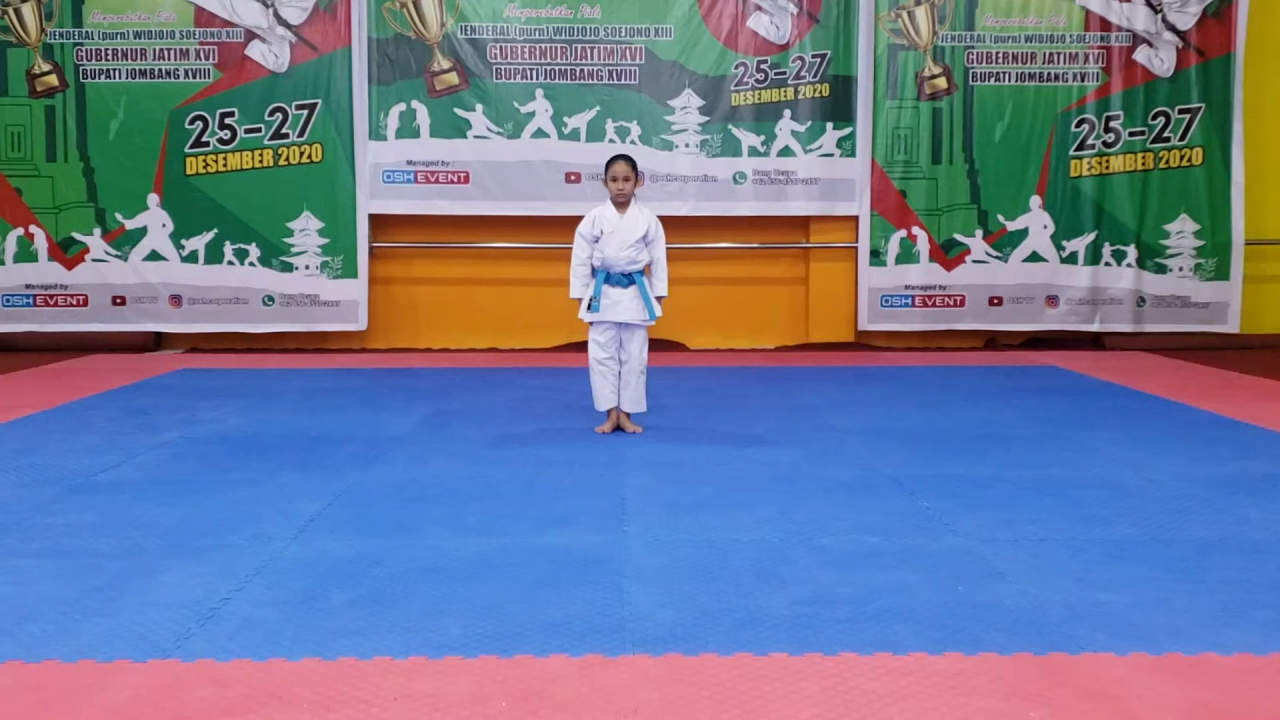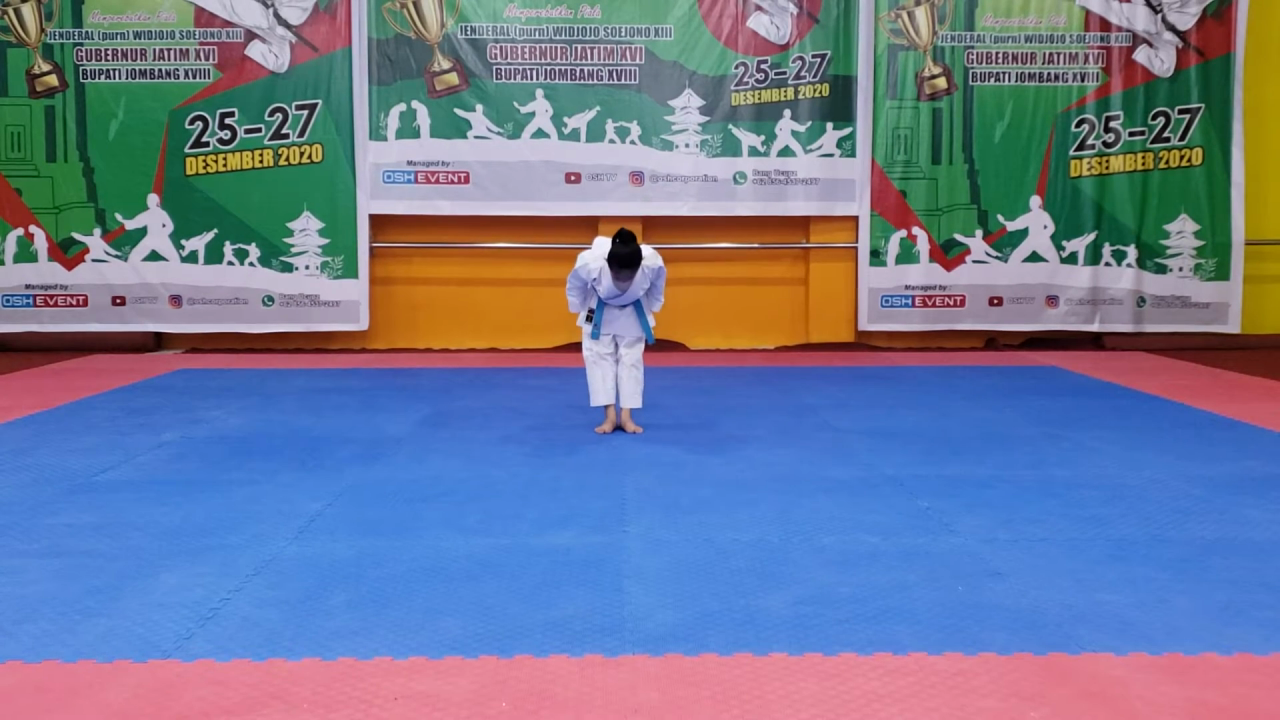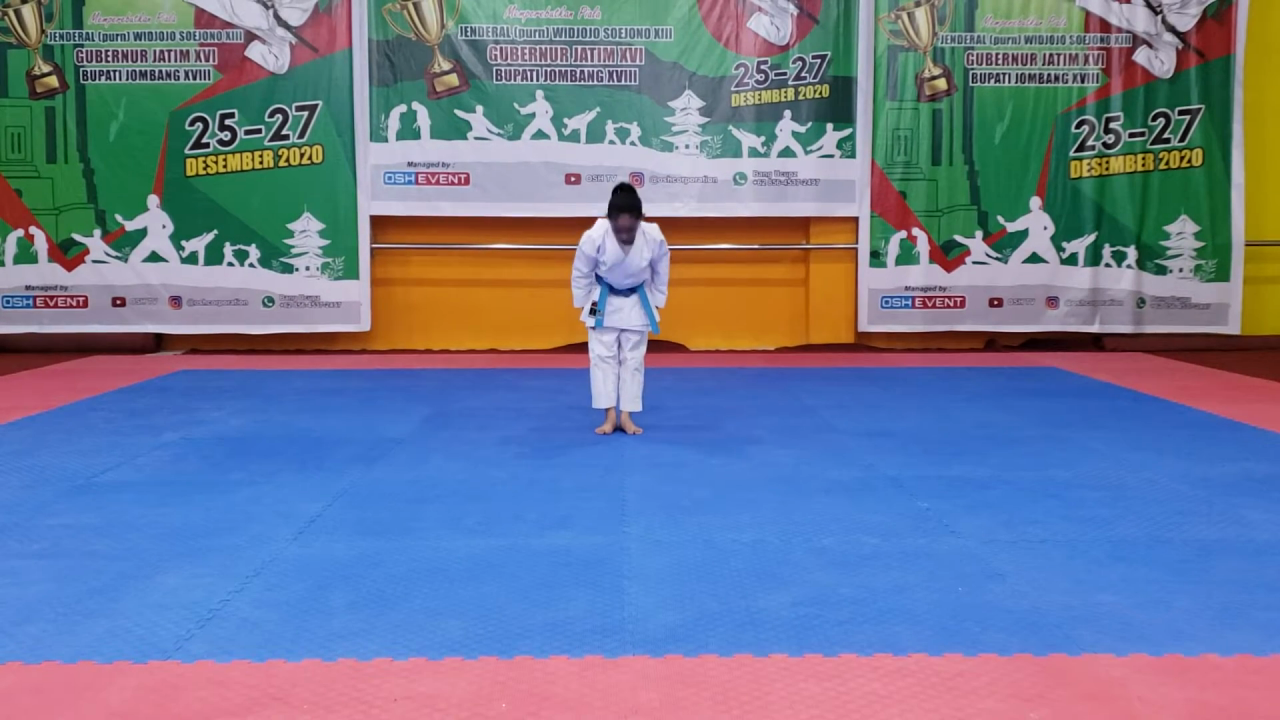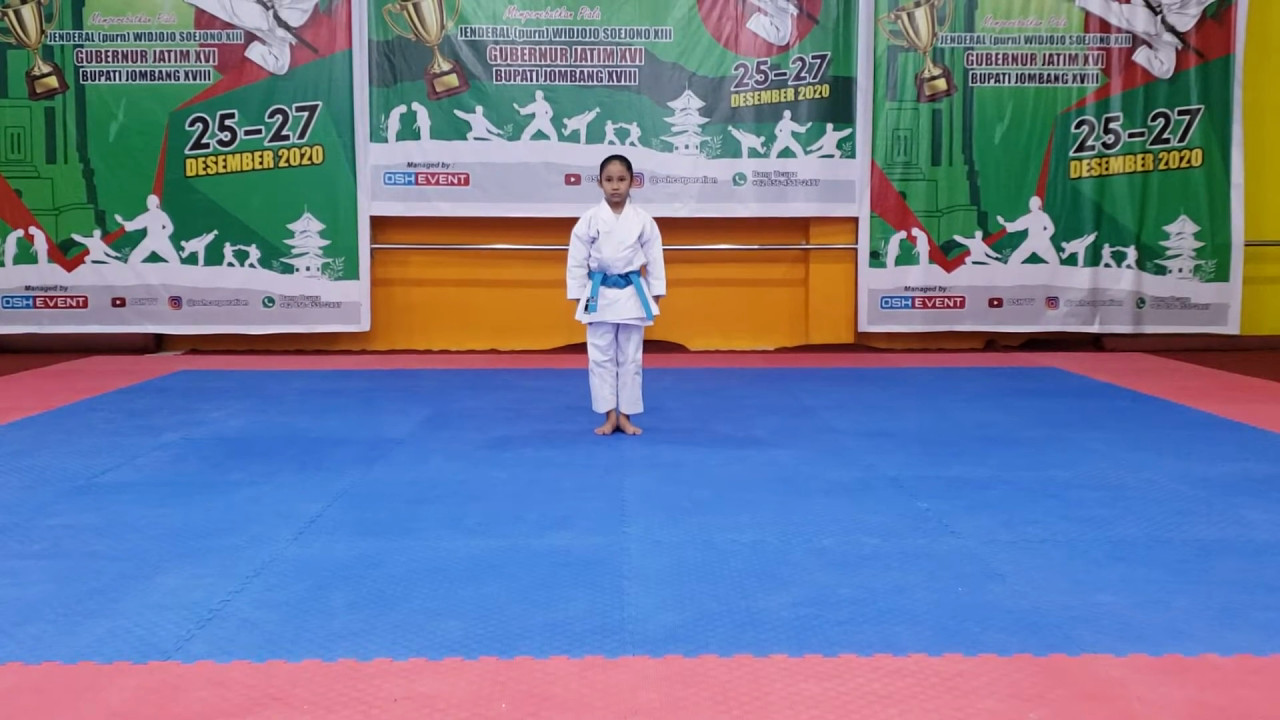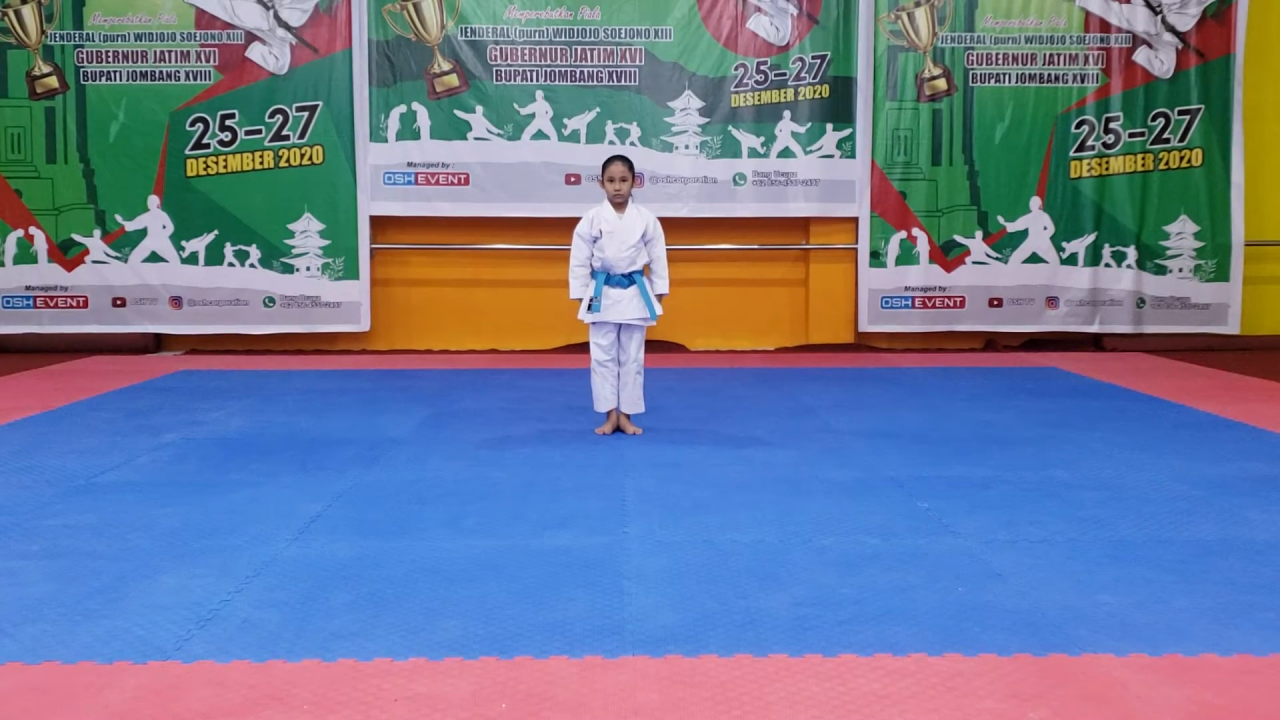
dt=1s
person 1, frame 1
left shoulder: (648, 220)
right shoulder: (593, 219)
left elbow: (658, 261)
right elbow: (581, 261)
left wrist: (657, 299)
right wrist: (582, 300)
left hip: (635, 295)
right hip: (603, 295)
left knee: (634, 357)
right knee: (602, 356)
left ankle: (626, 414)
right ankle: (611, 414)
person 1, frame 2
left shoulder: (653, 263)
right shoulder: (589, 263)
left elbow: (657, 290)
right elbow: (574, 287)
left wrist: (648, 312)
right wrist: (584, 312)
left hip: (633, 312)
right hip: (600, 311)
left knee: (631, 358)
right knee: (599, 357)
left ankle: (627, 415)
right ankle: (610, 415)
person 1, frame 3
left shoulder: (654, 237)
right shoulder: (594, 238)
left elbow: (660, 274)
right elbow: (581, 275)
left wrist: (654, 305)
right wrist: (585, 307)
left hip: (636, 304)
right hip: (603, 303)
left knee: (633, 359)
right knee: (603, 357)
left ankle: (626, 415)
right ankle: (609, 415)
person 1, frame 4
left shoulder: (644, 221)
right shoulder: (589, 220)
left elbow: (654, 260)
right elbow: (577, 262)
left wrist: (655, 298)
right wrist: (579, 299)
left hip: (633, 295)
right hip: (599, 295)
left knee: (631, 358)
right knee: (601, 357)
left ankle: (626, 416)
right ankle: (610, 415)
person 1, frame 5
left shoulder: (647, 220)
right shoulder: (591, 219)
left elbow: (658, 259)
right elbow: (580, 261)
left wrist: (658, 296)
right wrist: (582, 298)
left hip: (635, 295)
right hip: (602, 295)
left knee: (632, 358)
right knee: (603, 357)
left ankle: (626, 415)
right ankle: (610, 415)
